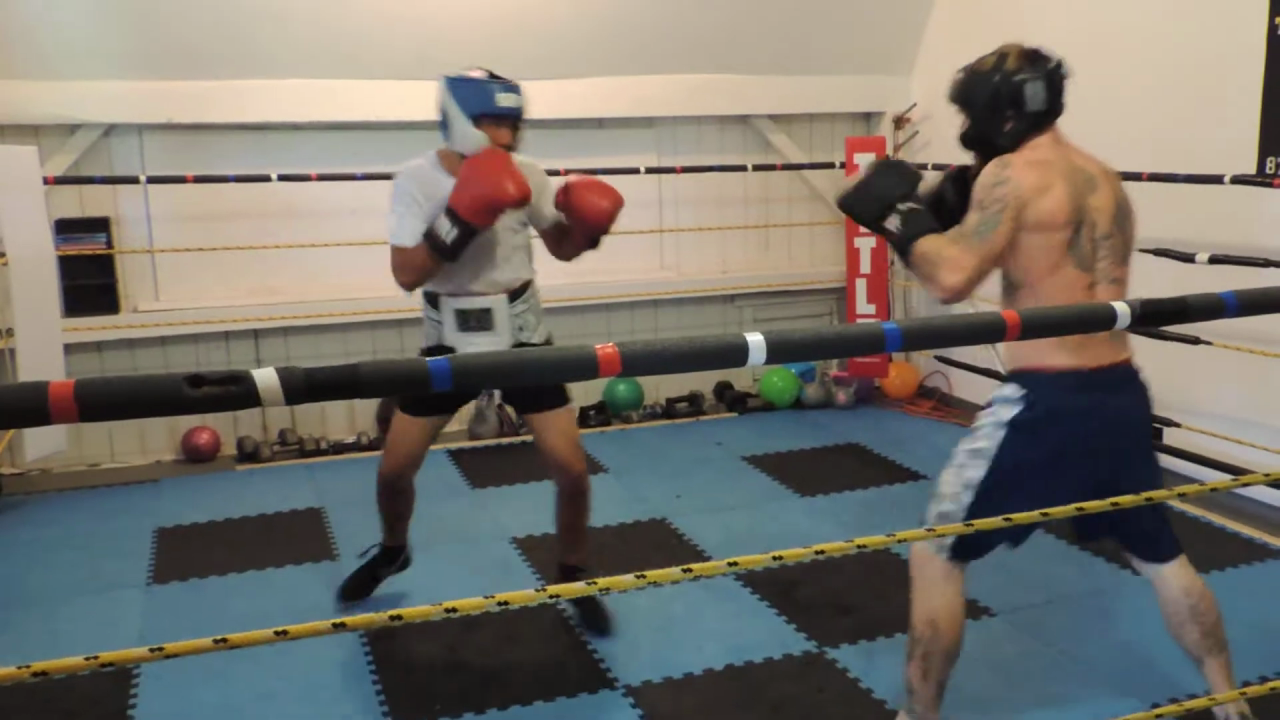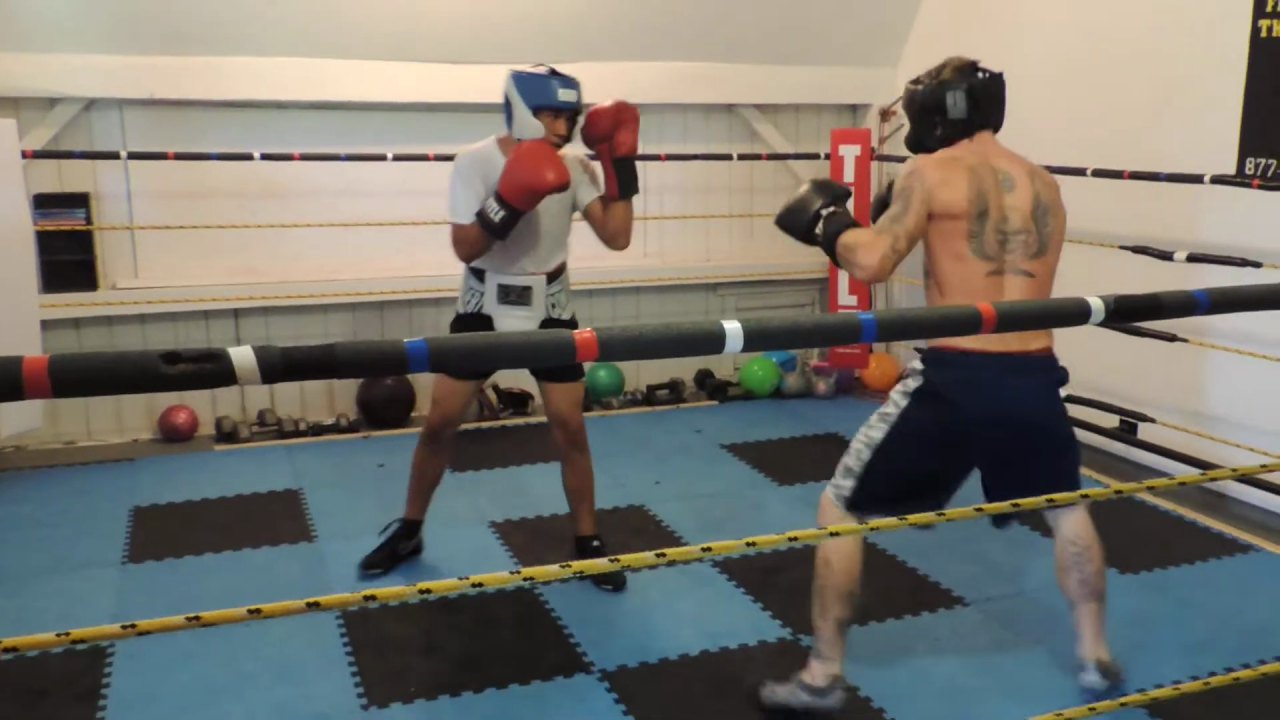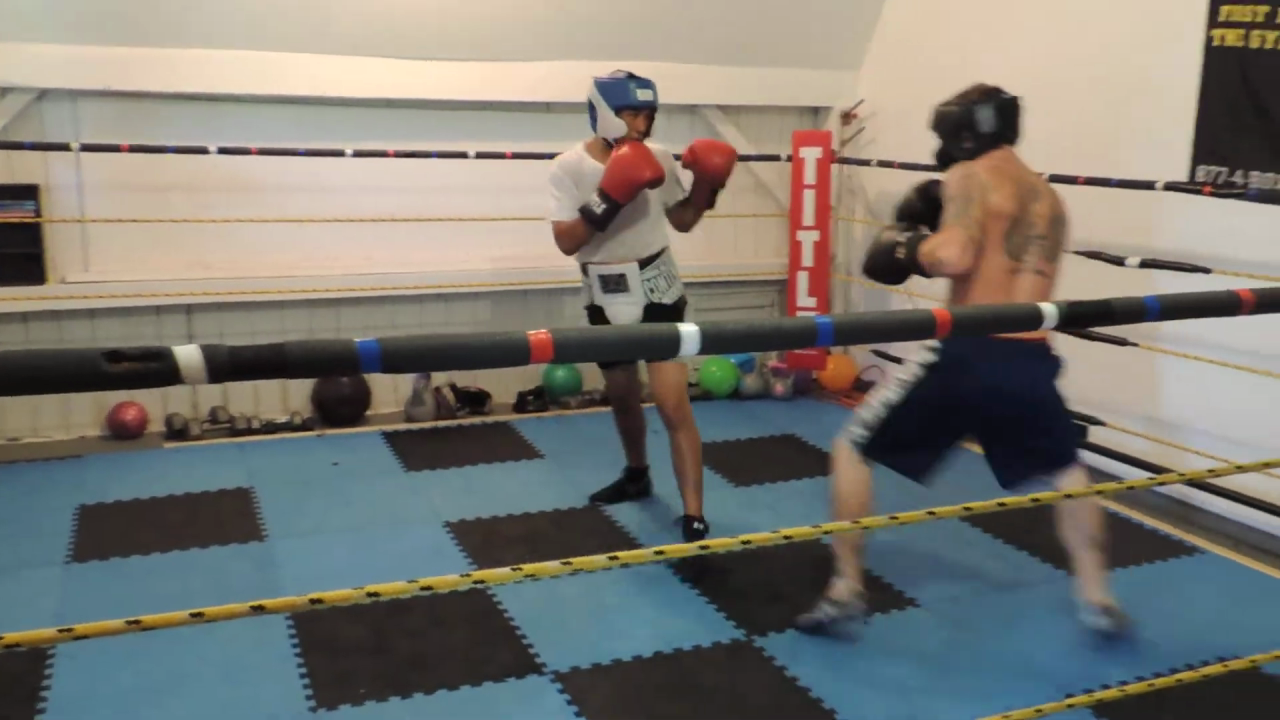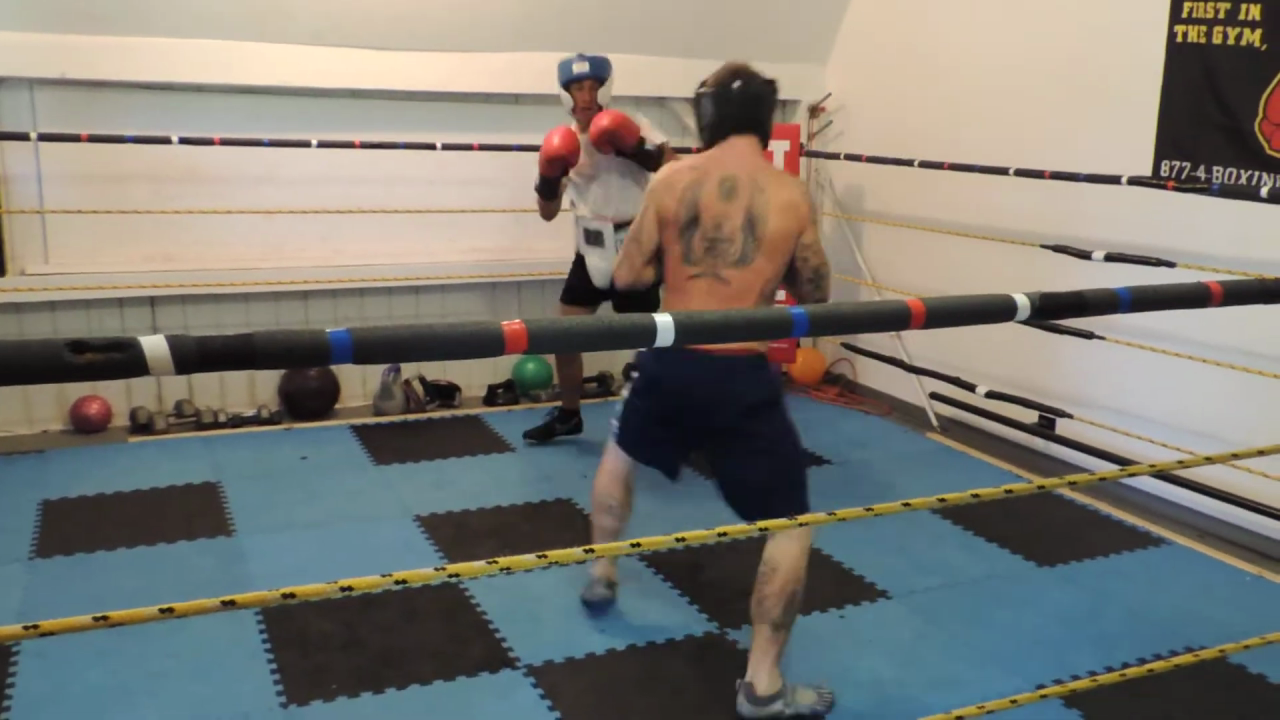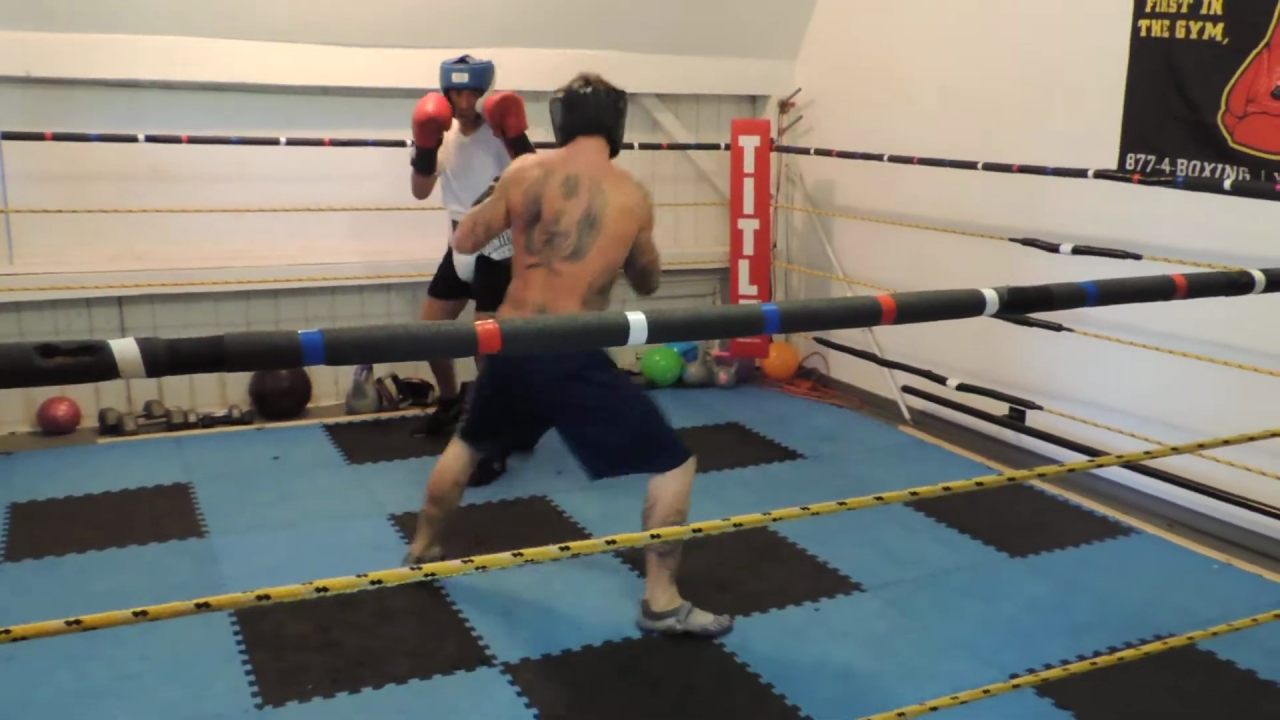
dt=1s
person 1, frame 1
left shoulder: (1011, 175)
right shoulder: (1109, 184)
left elbow: (951, 278)
left wrist: (900, 217)
right wrist: (968, 211)
left hip: (1046, 400)
right hip: (1118, 393)
left knee: (935, 556)
right knee: (1159, 555)
person 1, frame 2
left shoulder: (929, 172)
right shoulder: (1044, 186)
left elbow: (871, 262)
left wrist: (827, 220)
left hip: (953, 377)
right hip: (1033, 376)
left knee: (840, 513)
right knee: (1068, 510)
left ankle: (821, 675)
right ankle: (1095, 657)
person 1, frame 3
left shoulder: (971, 177)
right shoulder: (1050, 200)
left elbow: (954, 258)
left wrist: (908, 245)
left hip: (965, 355)
right hip: (1030, 362)
left knee: (851, 449)
right knee: (1067, 476)
left ankle: (845, 590)
right ankle: (1096, 597)
person 1, frame 4
left shoulder: (672, 179)
right shoulder: (792, 195)
left elbow: (625, 275)
right elbow: (813, 292)
left hip: (667, 360)
right hip: (739, 375)
left knee: (620, 452)
right knee: (789, 523)
left ankle: (602, 576)
person 1, frame 5
left shoulder: (524, 172)
right shoulder: (630, 195)
left elbow: (466, 240)
right elbow: (646, 283)
left wrist: (494, 202)
left hip: (511, 347)
right hip: (573, 359)
left knee: (466, 446)
right knee: (673, 465)
left ankle: (421, 551)
right ankle: (661, 601)
person 2, frame 1
left shoulder: (526, 178)
right shoulder: (416, 180)
left elbow: (564, 248)
right elbow: (407, 274)
left wrist: (590, 223)
right wrist: (463, 217)
left hip: (519, 334)
right hip: (450, 340)
left knee: (571, 467)
right knee: (395, 467)
left ankle: (574, 576)
right ankle: (391, 550)
person 2, frame 2
left shoulder: (574, 166)
right shoulder: (475, 162)
left elbow: (618, 238)
right elbow: (465, 248)
left wrist: (621, 162)
right wrist: (509, 201)
left hip: (548, 311)
right hip: (484, 308)
left knee: (571, 431)
right knee: (439, 426)
left ankle: (588, 542)
right ankle: (407, 532)
person 2, frame 3
left shoulder: (659, 161)
right shoulder: (569, 168)
left elbow: (684, 221)
right elbow: (567, 242)
left wrist: (708, 185)
right wrist: (609, 197)
left hip: (657, 293)
right hip: (605, 298)
left knee: (673, 405)
right knee: (621, 396)
left ankle: (694, 521)
right ankle: (636, 475)
person 2, frame 4
left shoulder: (632, 128)
right shoulder: (560, 142)
right elbow: (548, 213)
left wrist: (638, 150)
right wrist: (549, 177)
right hip: (590, 255)
right ankle: (568, 415)
person 2, frame 5
left shoulder: (502, 135)
right shoulder: (444, 134)
right elbow: (420, 190)
left wrist: (517, 140)
right wrist: (424, 149)
left hip: (499, 252)
right hip: (461, 250)
left ankle: (494, 449)
right ankle: (450, 402)
